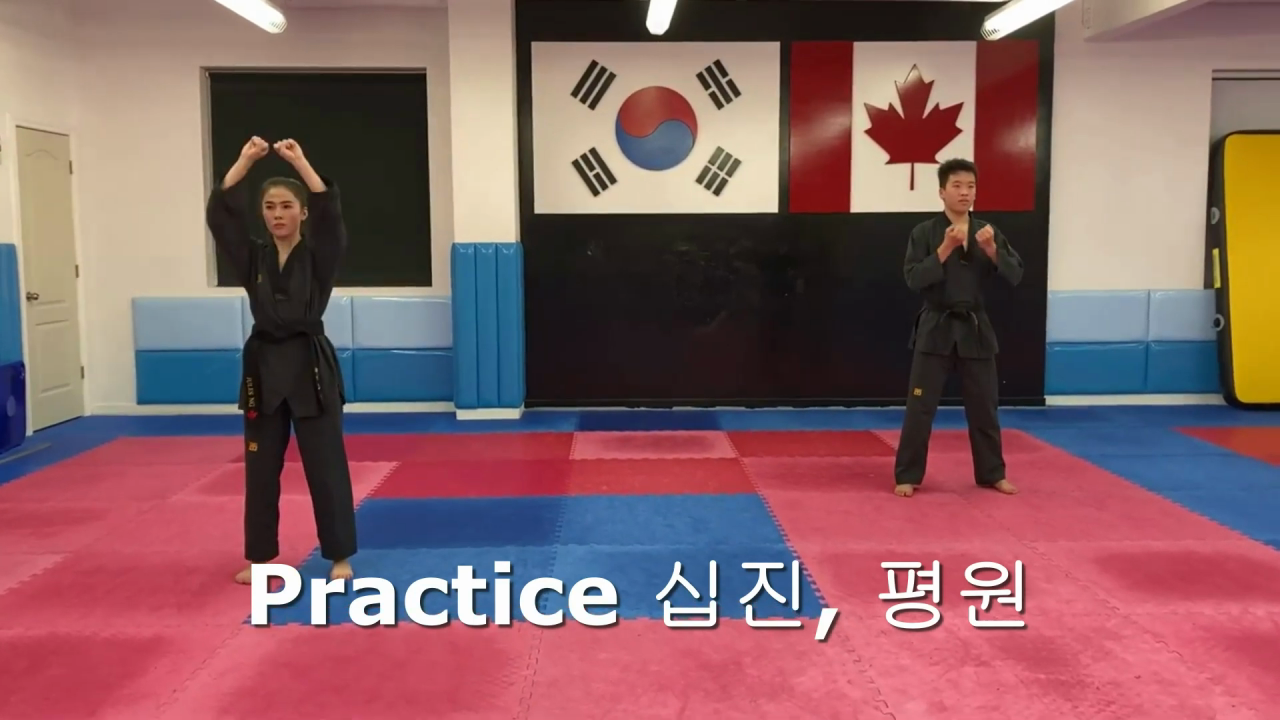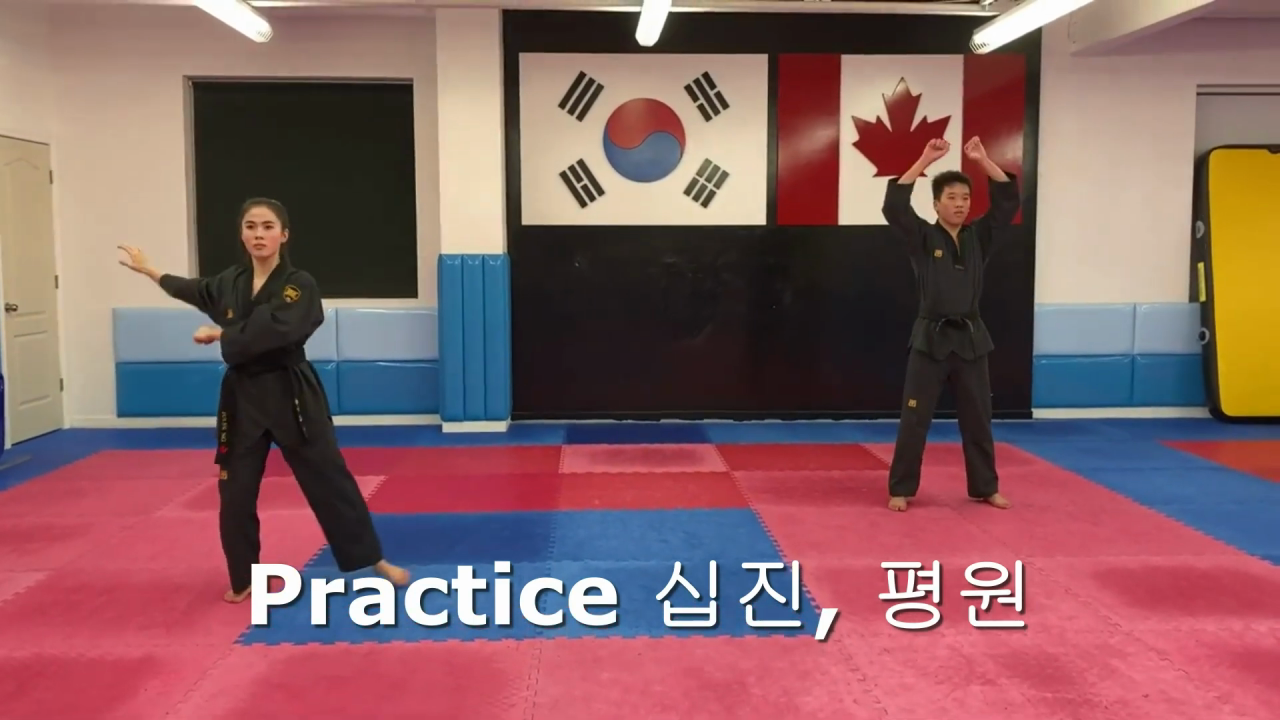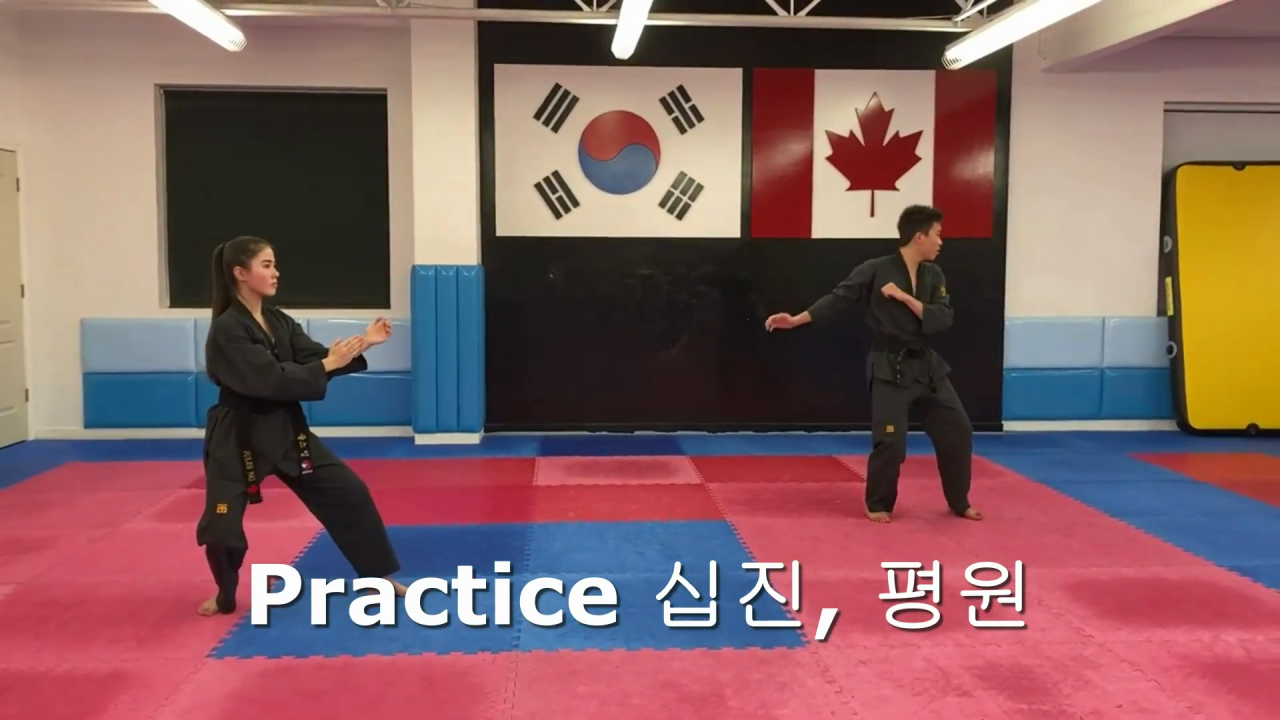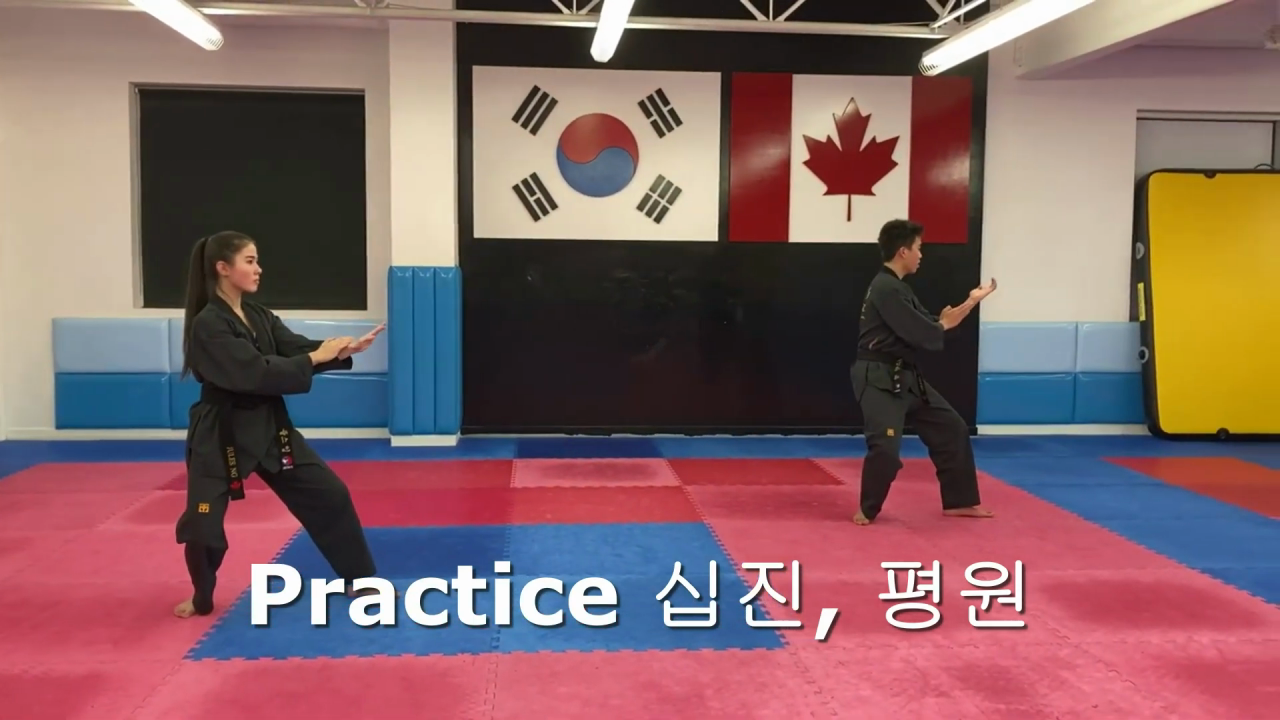
dt=1s
person 1, frame 1
left shoulder: (320, 254)
right shoulder: (251, 257)
left elbow: (329, 214)
right elbow: (222, 216)
left wrist: (301, 163)
right wrist: (244, 163)
left hip: (311, 367)
right hip: (264, 368)
left knee: (326, 465)
right knee: (261, 468)
left ankle: (340, 555)
right ankle: (259, 555)
person 1, frame 2
left shoulder: (300, 286)
right shoulder: (228, 282)
left elbow: (273, 332)
right elbow: (197, 290)
left wrist: (218, 334)
right wrist: (151, 272)
left hip: (291, 395)
right hip: (242, 396)
left knee: (330, 480)
right knee: (235, 494)
left ankle: (372, 561)
right ankle: (243, 579)
person 1, frame 3
left shoulder: (280, 322)
right shoulder: (228, 330)
left elbow: (315, 361)
right elbow: (270, 380)
left wrist: (360, 345)
right wrist: (328, 364)
left hip: (286, 430)
right hip: (238, 436)
left knee: (349, 493)
right knee: (222, 525)
left ankle: (379, 577)
right ankle: (225, 595)
person 1, frame 4
left shoulder: (259, 317)
right shoulder: (208, 325)
left elbow: (296, 350)
right elbow: (255, 373)
left wrist: (344, 350)
right wrist: (315, 358)
left hip: (269, 425)
right hip: (222, 432)
left knee: (328, 493)
right knee: (203, 523)
left ankle: (357, 579)
right ankle: (202, 596)
person 2, frame 1
left shoulder: (988, 232)
right shoulder: (924, 233)
left elbow: (1015, 274)
right elbow: (913, 279)
left wrist: (992, 251)
right wrist: (945, 249)
left hip: (976, 327)
right hip: (936, 328)
left knee: (984, 406)
right knee: (920, 406)
left ankle: (992, 474)
right ankle: (908, 476)
person 2, frame 2
left shoulder: (979, 237)
right shoulder: (922, 236)
left elbow: (1008, 200)
right elbow: (894, 206)
left wrist: (983, 160)
right wrist: (924, 160)
left hip: (970, 338)
right hip: (931, 338)
left knee: (977, 418)
right knee: (915, 418)
left ankle: (986, 487)
right ankle: (901, 489)
person 2, frame 3
left shoulder: (934, 275)
right shoulder: (875, 270)
left elbow: (943, 320)
right elbow: (837, 300)
left wrist: (904, 297)
right wrist: (796, 320)
left hip: (927, 365)
right hip: (890, 367)
left knee: (957, 430)
right knee: (891, 440)
left ankle: (959, 502)
right ankle: (878, 504)
person 2, frame 4
left shoulder: (897, 287)
right shoulder: (886, 290)
left elbow: (927, 326)
right elbow: (923, 334)
left wrist: (972, 301)
right wrist: (945, 324)
left hip: (905, 377)
right hip: (879, 379)
left knee: (951, 430)
right knee: (885, 447)
left ankle: (959, 502)
right ankle: (867, 509)
